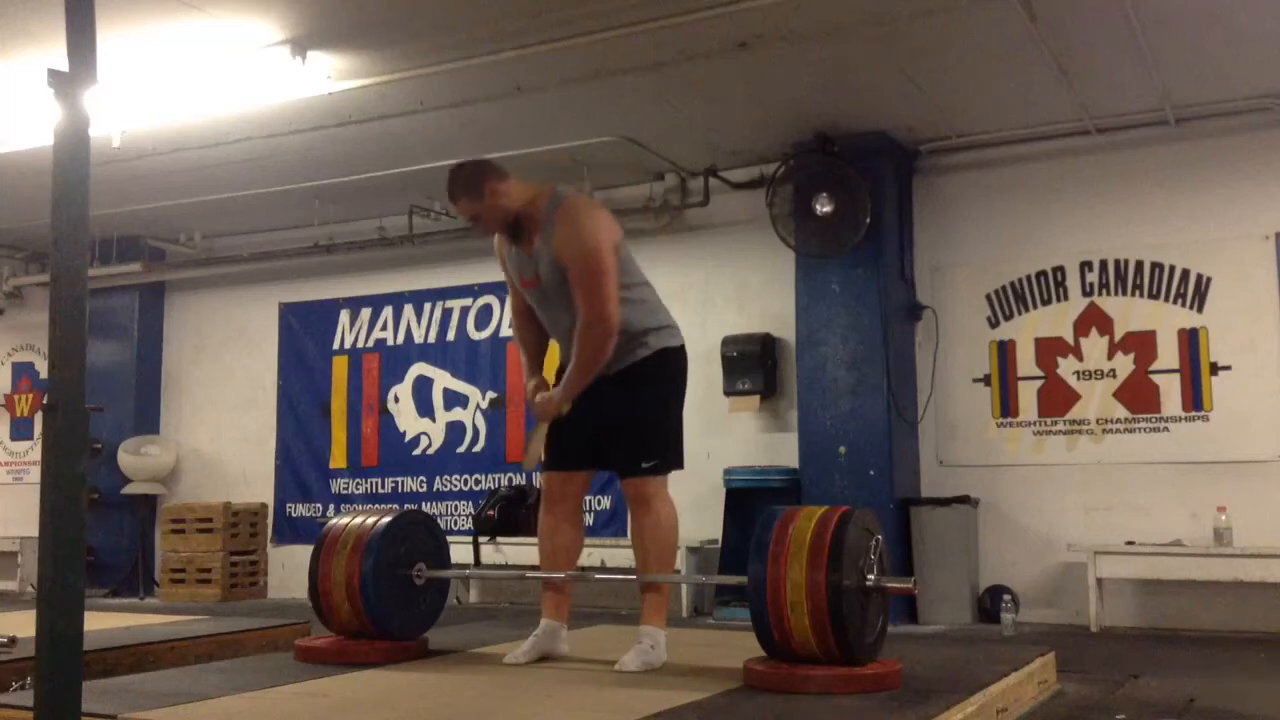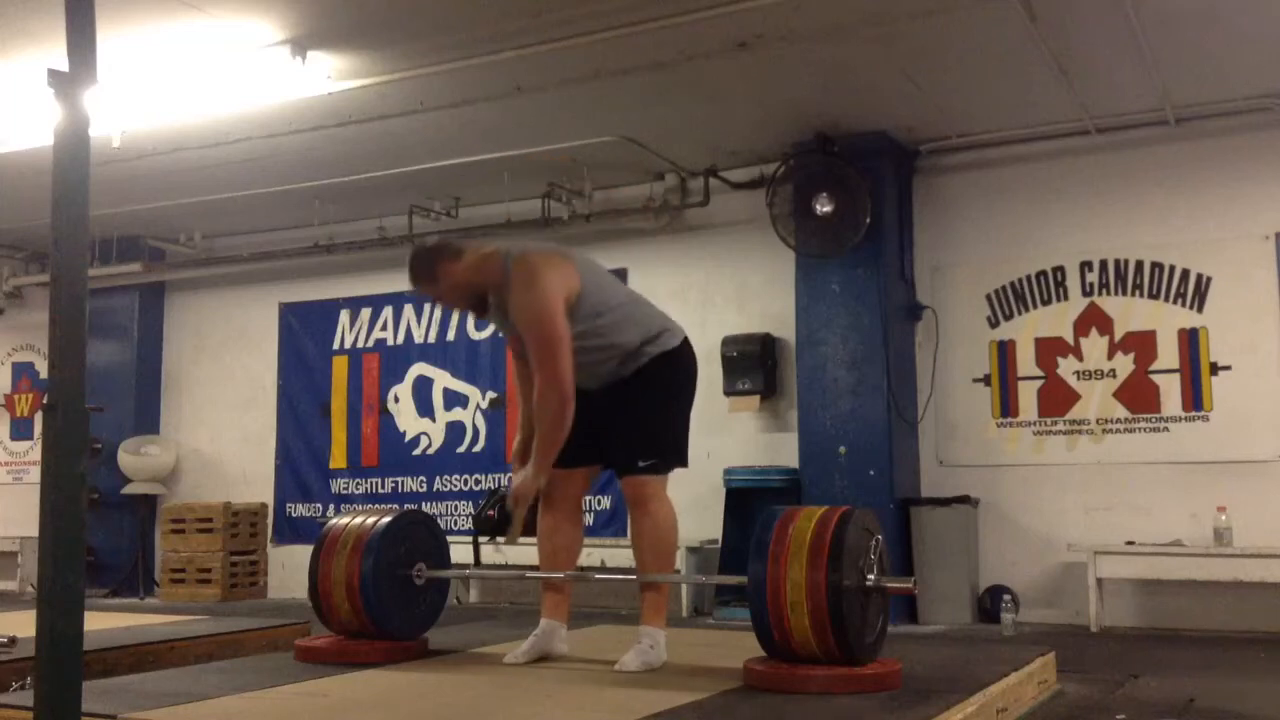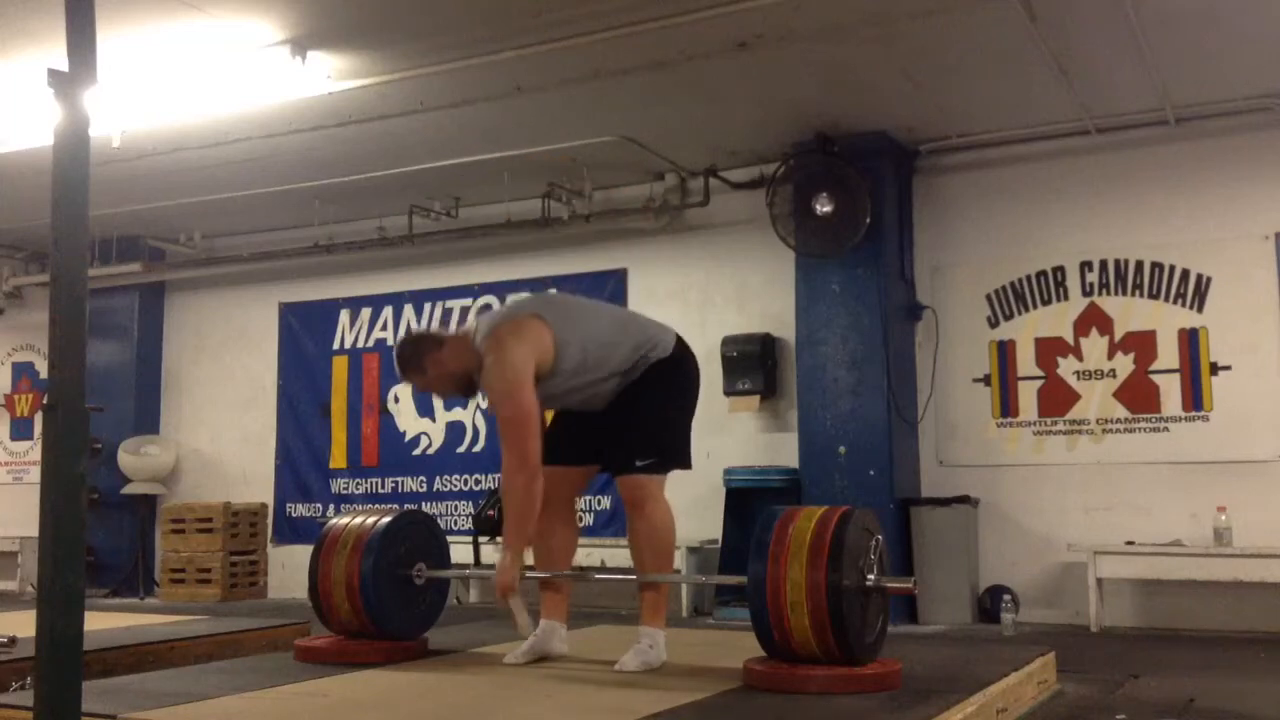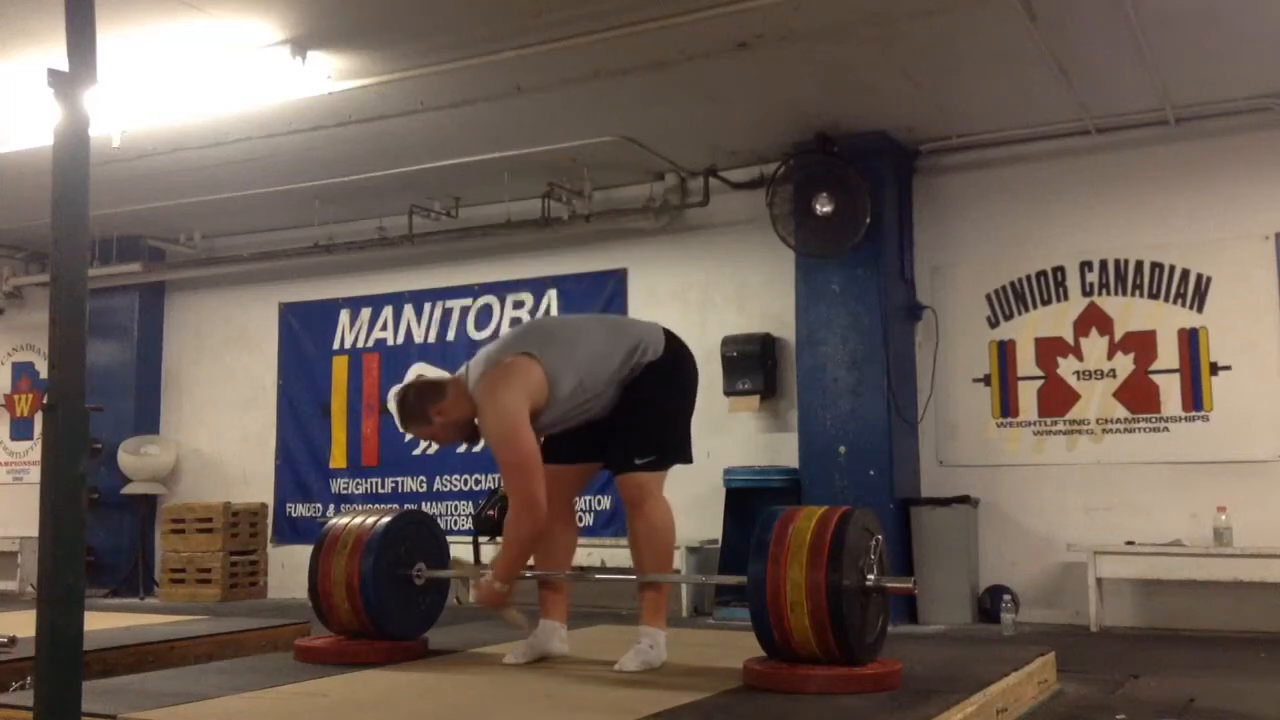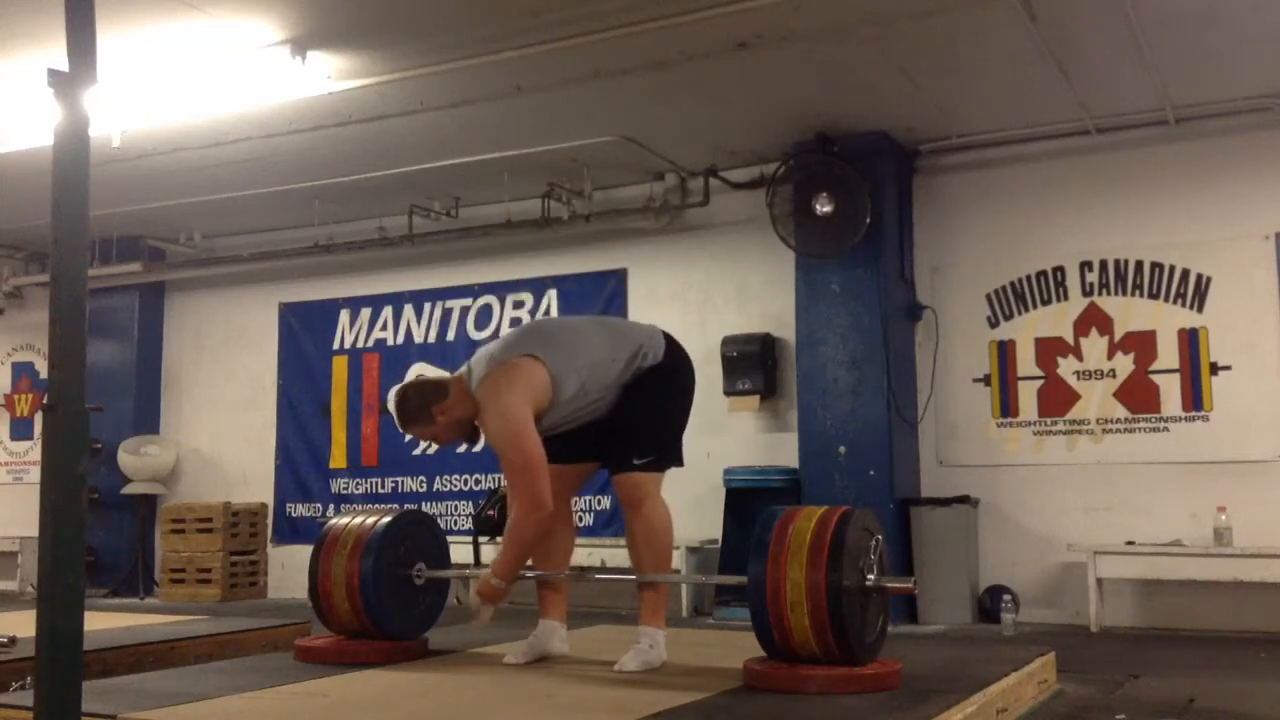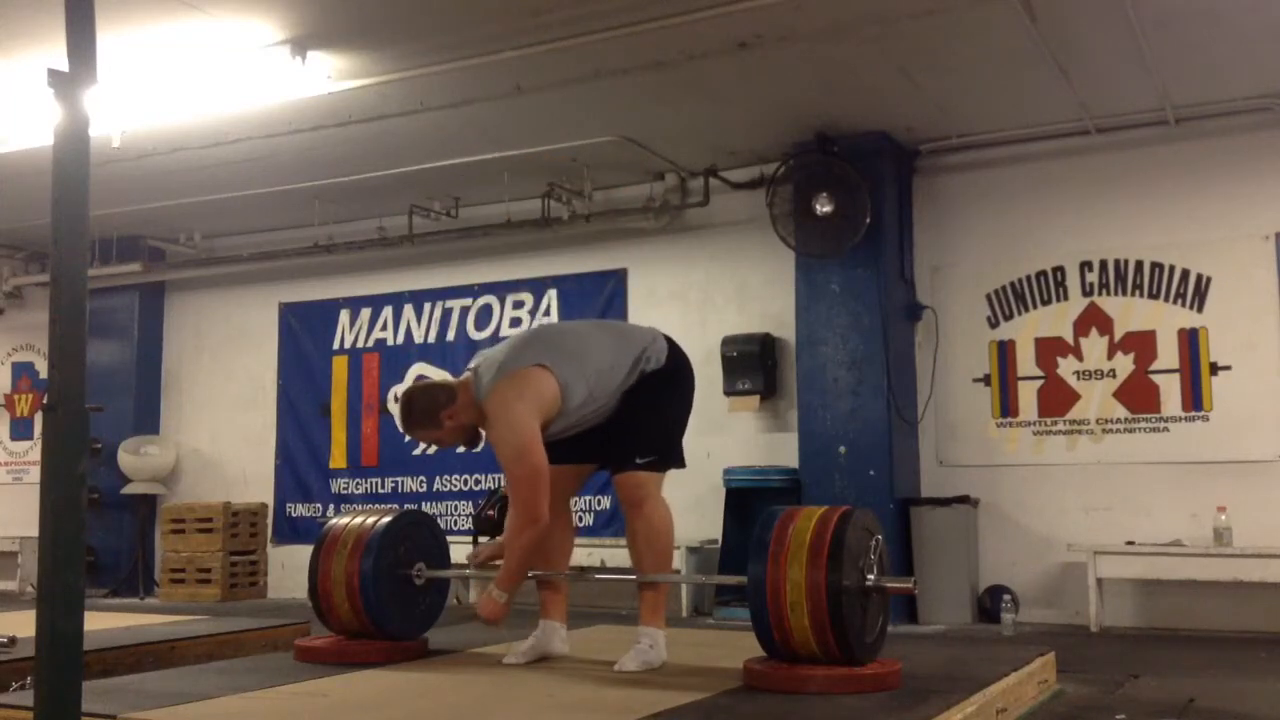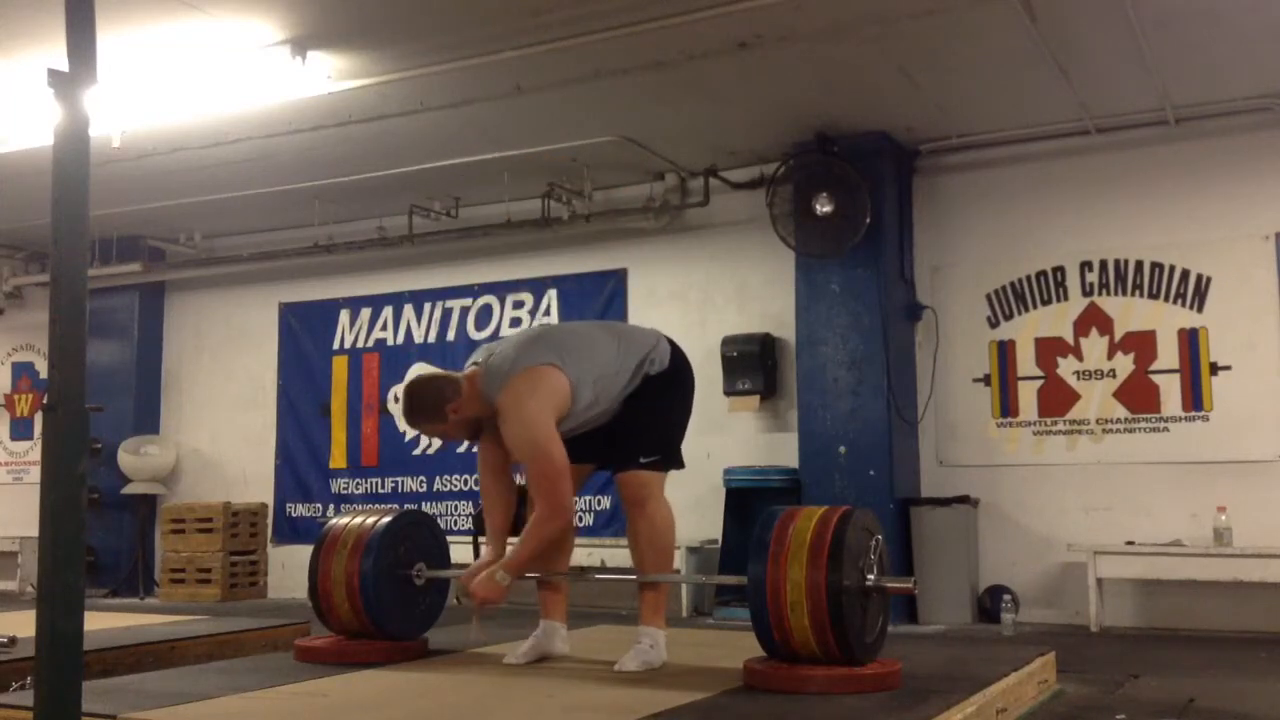
dt=0.3s
person 1, frame 1
left shoulder: (575, 222)
right shoulder: (509, 240)
left elbow: (603, 323)
right elbow: (526, 316)
left wrist: (564, 394)
right wrist: (535, 376)
left hip: (649, 361)
right hip: (591, 369)
left knee: (644, 488)
right knee: (558, 492)
left ankle: (653, 634)
right ankle: (552, 628)
person 1, frame 2
left shoulder: (531, 282)
right shoulder: (490, 290)
left elbow: (557, 386)
right elbow: (527, 361)
left wrist: (537, 470)
right wrist: (526, 435)
left hip: (655, 362)
right hip: (597, 378)
left knee: (642, 489)
right knee: (559, 492)
left ankle: (653, 635)
right ankle: (552, 628)
person 1, frame 3
left shoulder: (501, 358)
right shoulder: (479, 348)
left elbow: (522, 468)
left wrist: (511, 556)
right wrist: (516, 540)
left hip: (658, 369)
right hip: (604, 385)
left knee: (638, 489)
right knee: (553, 491)
left ankle: (652, 635)
right ankle: (551, 629)
person 1, frame 4
left shoulder: (496, 402)
right shoulder: (479, 382)
left elbow: (528, 507)
left wrist: (499, 580)
right wrist: (508, 565)
left hip: (656, 367)
right hip: (604, 388)
left knee: (637, 489)
right knee: (551, 491)
left ankle: (652, 635)
right ankle: (551, 629)
person 1, frame 5
left shoulder: (498, 403)
right shoulder: (477, 382)
left elbow: (536, 507)
right elbow: (527, 493)
left wrist: (498, 577)
right wrist: (508, 562)
left hip: (654, 371)
right hip: (601, 389)
left knee: (635, 489)
right knee: (550, 489)
left ankle: (652, 636)
right ankle: (552, 629)
person 1, frame 6
left shoulder: (507, 409)
right shoulder: (477, 382)
left elbow: (532, 517)
left wrist: (500, 592)
right wrist: (508, 541)
left hip: (654, 372)
right hip: (600, 389)
left knee: (636, 490)
right knee: (548, 491)
left ankle: (652, 634)
right ankle: (551, 629)
person 1, frame 7
left shoulder: (520, 405)
right shoulder: (475, 383)
left elbow: (558, 510)
right elbow: (494, 474)
left wrist: (502, 576)
right wrist: (493, 551)
left hip: (655, 376)
right hip: (602, 387)
left knee: (639, 489)
right knee: (544, 490)
left ankle: (652, 635)
right ankle: (552, 630)
